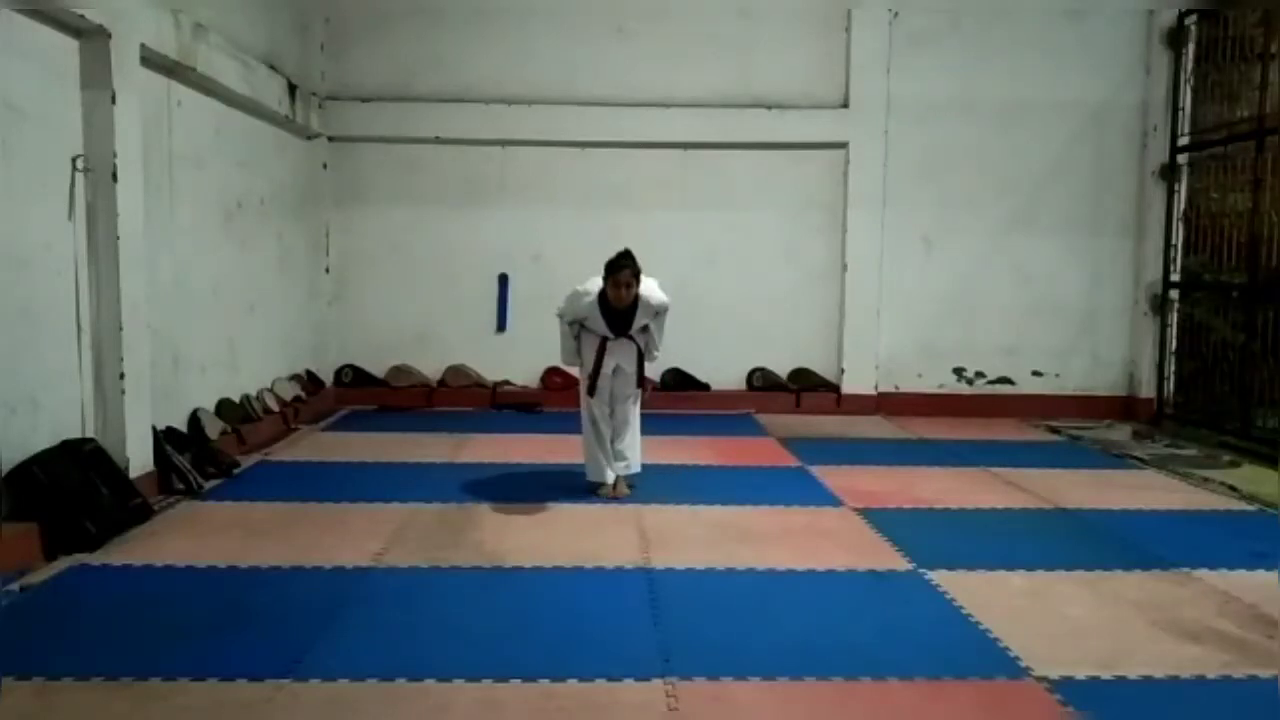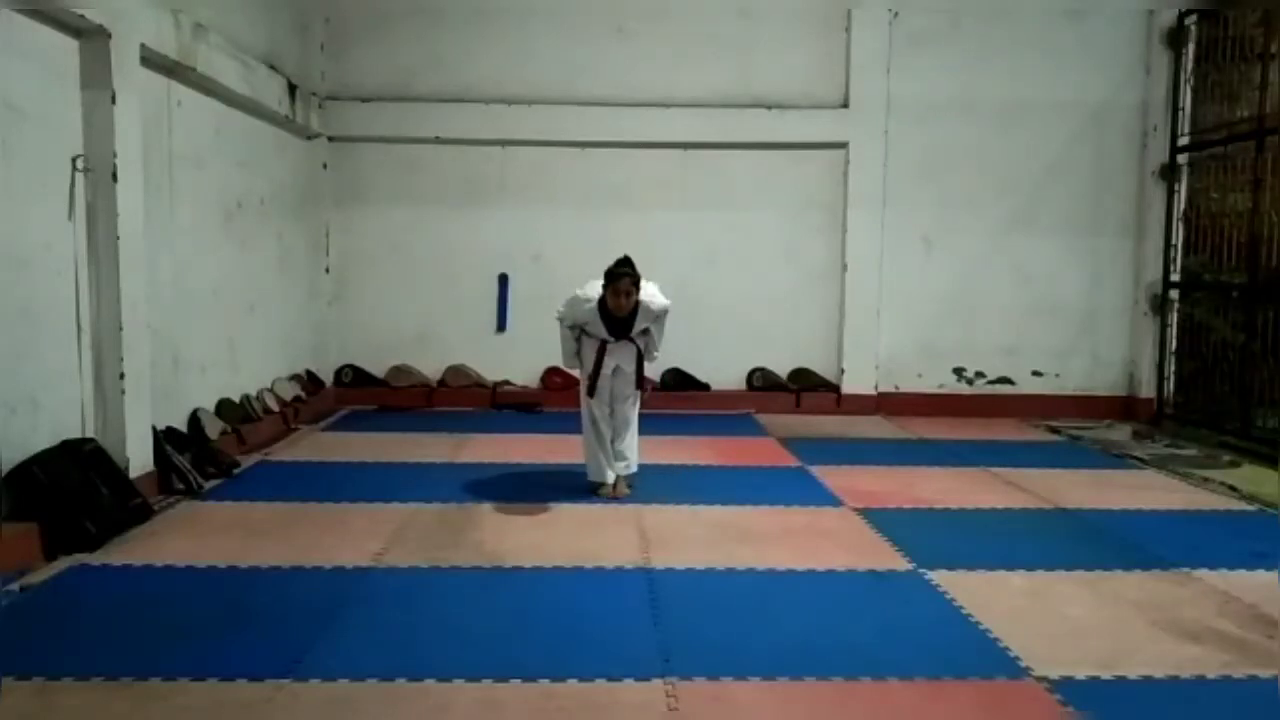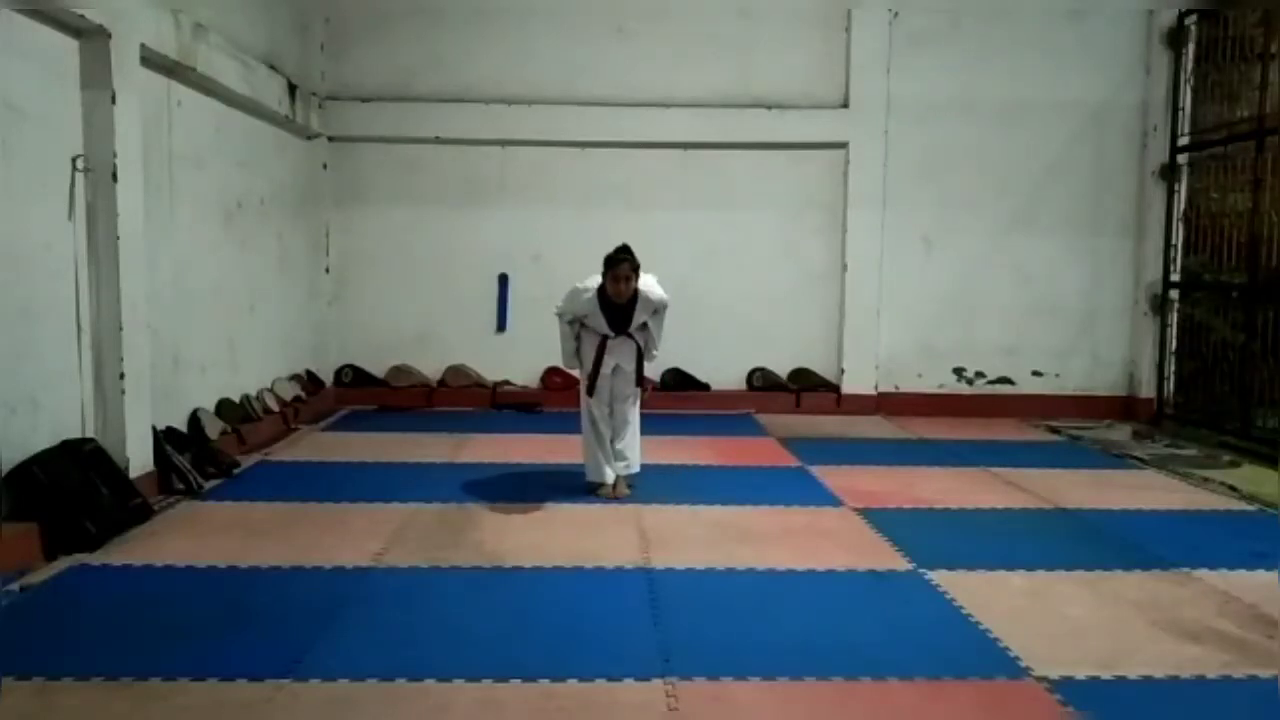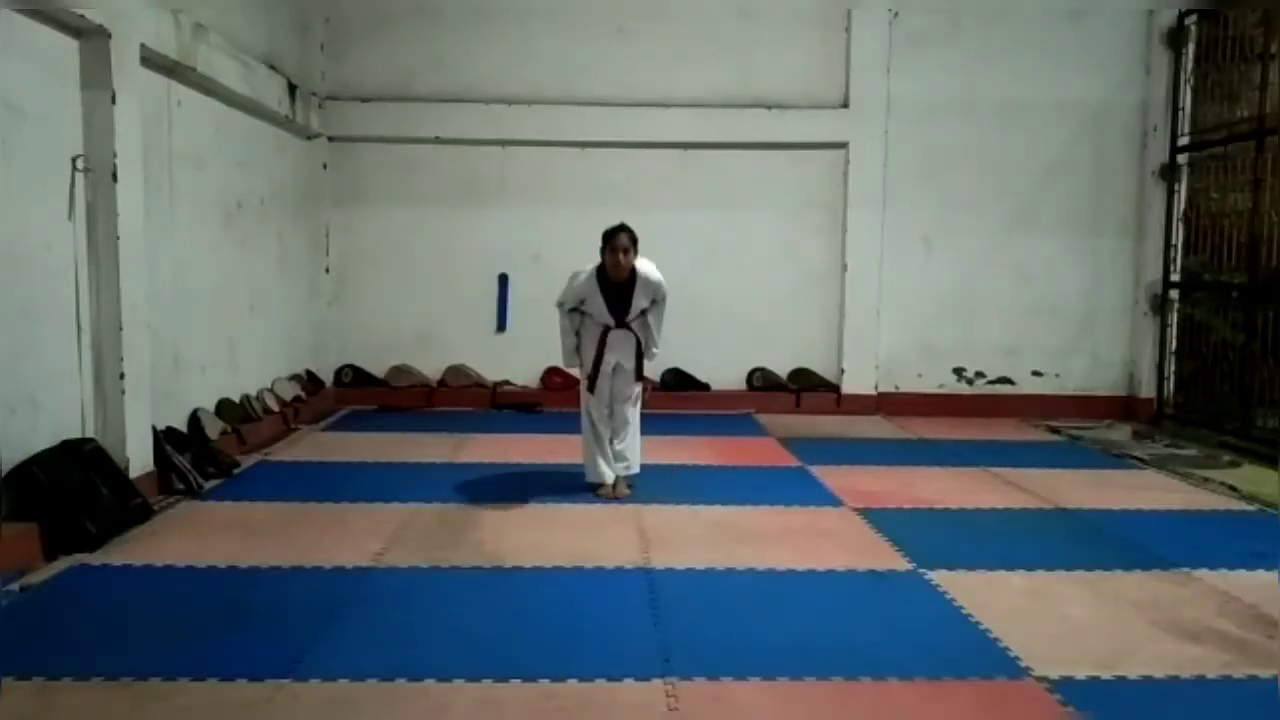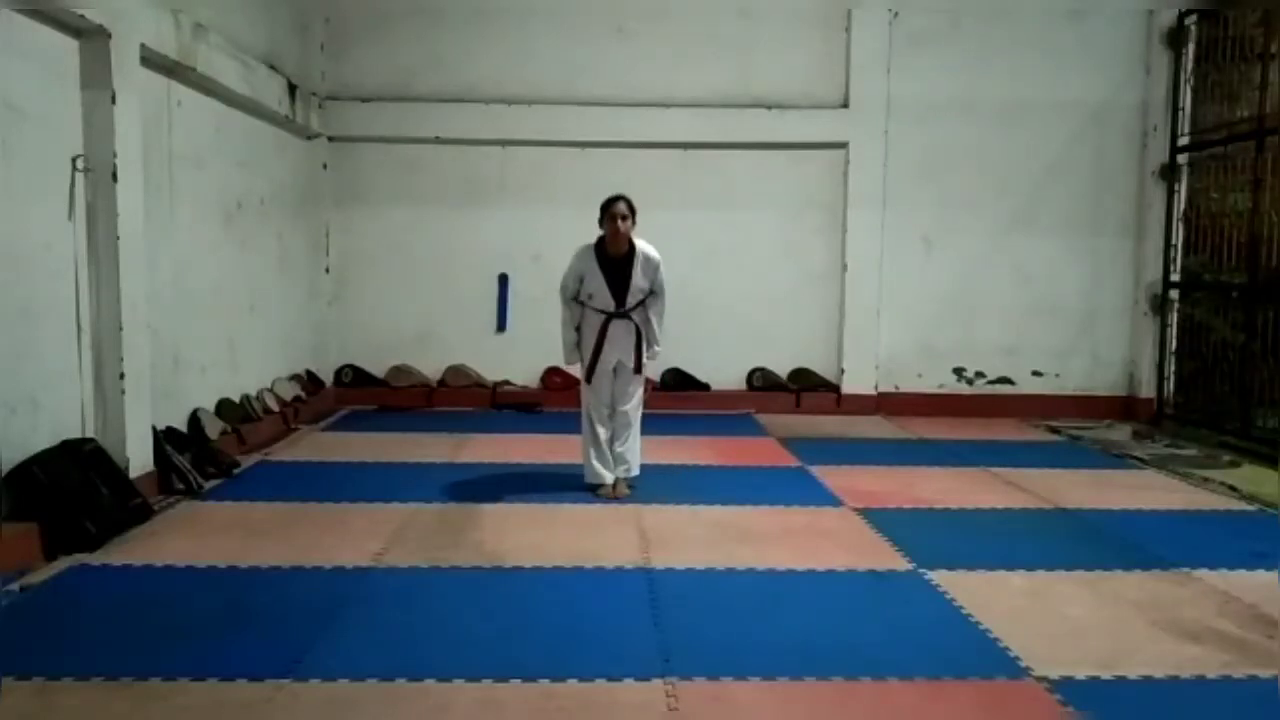
dt=0.2s
person 1, frame 1
left shoulder: (652, 299)
right shoulder: (585, 298)
left elbow: (662, 310)
right elbow: (565, 316)
left wrist: (651, 346)
right wrist: (573, 354)
left hip: (630, 347)
right hip: (595, 347)
left knee: (626, 407)
right knee: (597, 408)
left ankle: (621, 474)
right ankle: (604, 475)
person 1, frame 2
left shoulder: (652, 303)
right shoulder: (585, 303)
right elbow: (565, 320)
left wrist: (650, 347)
right wrist: (573, 356)
left hip: (630, 348)
right hip: (595, 348)
left knee: (626, 408)
right knee: (597, 408)
left ankle: (621, 474)
right ankle: (605, 476)
person 1, frame 3
left shoulder: (652, 294)
right shoulder: (584, 295)
left elbow: (660, 311)
right elbow: (564, 317)
left wrist: (650, 346)
right wrist: (572, 355)
left hip: (630, 345)
right hip: (595, 345)
left knee: (626, 406)
right knee: (597, 407)
left ankle: (622, 474)
right ankle: (604, 476)
person 1, frame 4
left shoulder: (650, 277)
right shoulder: (583, 280)
left elbow: (658, 303)
right elbow: (566, 309)
left wrist: (650, 343)
right wrist: (571, 351)
left hip: (630, 339)
right hip: (595, 339)
left knee: (626, 405)
right knee: (597, 407)
left ankle: (622, 473)
right ankle: (603, 475)
person 1, frame 5
left shoulder: (649, 257)
right shoulder: (584, 258)
left elbow: (656, 297)
right elbow: (569, 300)
left wrist: (652, 341)
right wrist: (572, 347)
left hip: (631, 332)
right hip: (596, 332)
left knee: (627, 406)
right knee: (597, 406)
left ankle: (622, 474)
right ankle: (603, 475)
